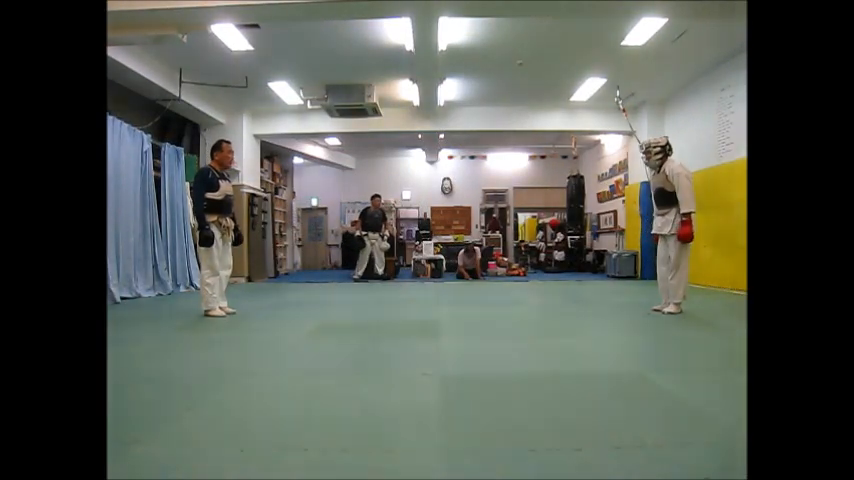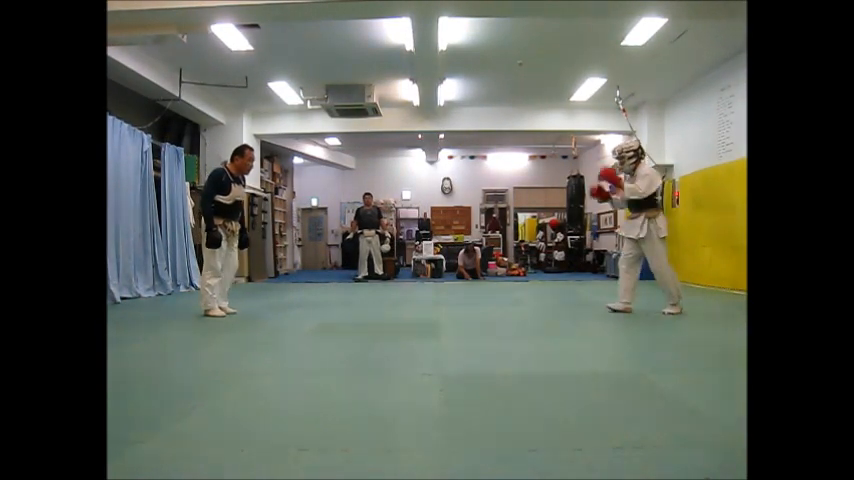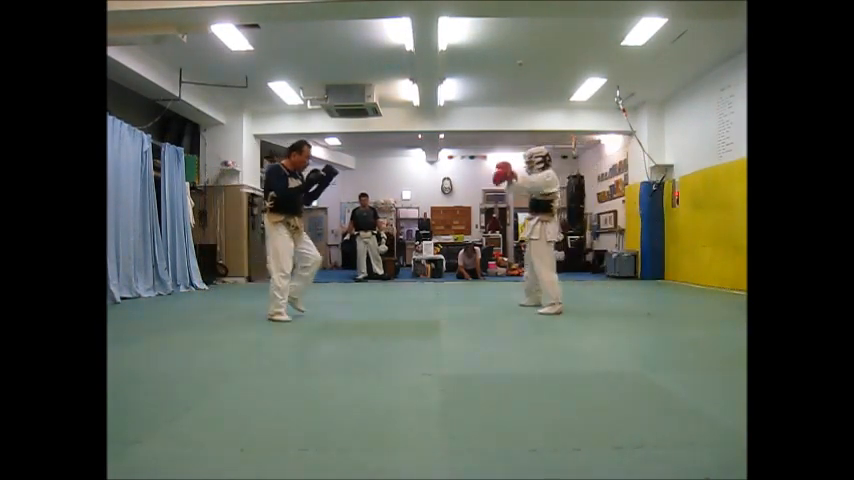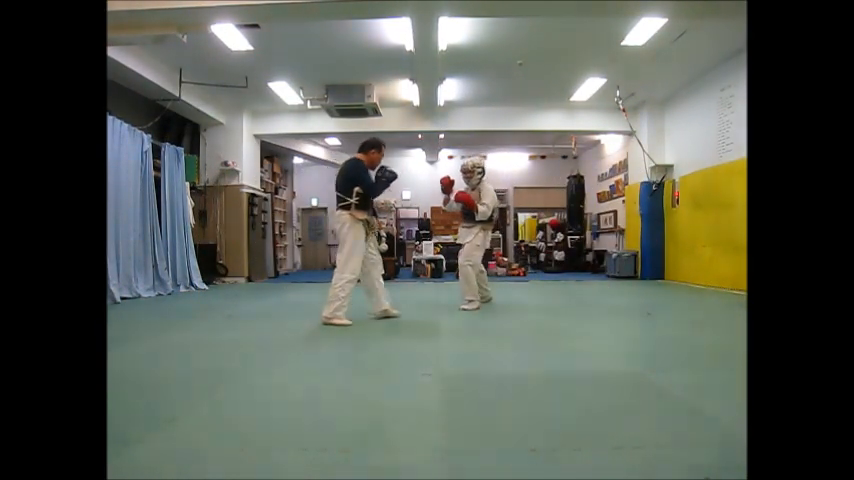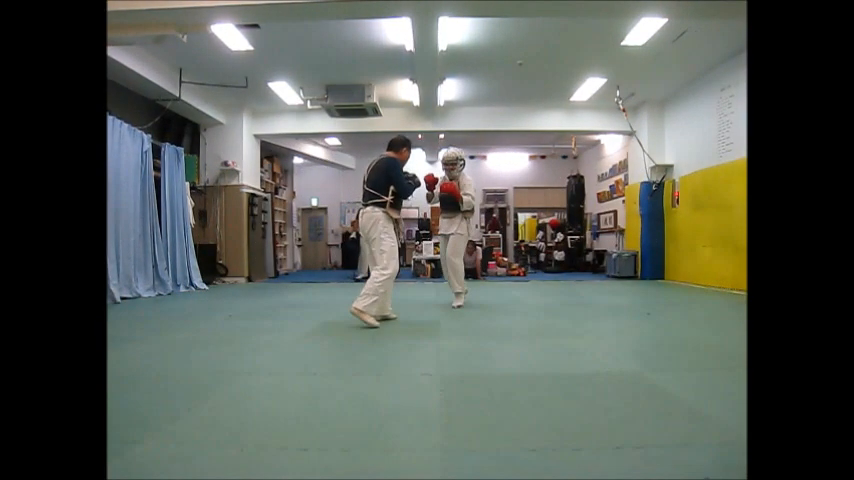
dt=1s
person 1, frame 1
left shoulder: (225, 177)
right shoulder: (204, 174)
right elbow: (198, 203)
left wrist: (235, 227)
right wrist: (203, 228)
left hip: (225, 227)
right hip: (211, 225)
left knee: (224, 267)
right knee: (210, 268)
left ankle: (220, 303)
right ankle: (210, 306)
person 1, frame 2
left shoulder: (241, 179)
right shoulder: (218, 175)
right elbow: (205, 203)
left wrist: (243, 230)
right wrist: (211, 229)
left hip: (231, 227)
right hip: (216, 226)
left knee: (230, 267)
right knee: (213, 268)
left ankle: (221, 303)
right ankle: (210, 306)
person 1, frame 3
left shoulder: (297, 174)
right shoulder: (275, 171)
left elbow: (307, 200)
right elbow: (284, 195)
left wrist: (323, 183)
right wrist: (307, 184)
left hip: (295, 225)
right hip: (278, 224)
left knee: (313, 259)
right knee: (281, 269)
left ankle: (293, 295)
right ankle: (276, 311)
person 1, frame 4
left shoulder: (356, 166)
right shoulder: (356, 165)
right elbow: (371, 191)
left wrist: (380, 179)
right wrist: (386, 180)
left hip: (359, 222)
right hip: (351, 221)
left knee: (373, 265)
right knee: (348, 270)
left ankle: (382, 307)
right ankle: (332, 314)
person 1, frame 5
left shoulder: (377, 163)
right shoulder: (392, 163)
right elbow: (403, 193)
left wrist: (405, 181)
right wrist: (413, 183)
left hip: (371, 215)
right hip: (379, 217)
left knee: (383, 265)
right knee: (387, 267)
left ankle: (381, 310)
right ankle: (363, 307)
person 2, frame 1
left shoulder: (675, 169)
right shoulder: (655, 173)
left elbow: (686, 198)
left wrist: (686, 223)
right wrist: (657, 226)
left hip: (677, 222)
right hip: (663, 224)
left knee: (676, 264)
right knee: (663, 264)
left ankle: (675, 303)
right ankle: (666, 301)
person 2, frame 2
left shoulder: (647, 173)
right shoulder: (631, 177)
left elbow: (637, 192)
right elbow: (623, 201)
left wrist: (617, 183)
right wrist: (607, 194)
left hip: (650, 225)
right hip: (635, 225)
left knee: (660, 266)
right knee: (626, 264)
left ankle: (675, 303)
right ankle: (625, 302)
person 2, frame 3
left shoulder: (549, 176)
right shoulder: (540, 178)
left elbow: (527, 181)
right elbow: (523, 186)
left wrist: (508, 174)
right wrist: (508, 176)
left hip: (543, 225)
right hip: (538, 225)
left knee: (543, 265)
right knee: (531, 263)
left ankle: (555, 303)
right ankle: (533, 298)
person 2, frame 4
left shoulder: (487, 189)
right shoulder: (466, 190)
left elbow: (485, 212)
right elbow: (450, 207)
left wrist: (471, 203)
right wrist: (447, 193)
left hip: (479, 233)
right hip: (466, 231)
left knee: (465, 263)
right knee: (474, 266)
left ankle: (473, 300)
right ankle: (485, 295)
person 2, frame 5
left shoulder: (465, 180)
right shoulder: (443, 180)
left elbow: (469, 203)
right elbow: (431, 200)
left wrist: (456, 195)
right wrist: (430, 189)
left hip: (460, 223)
right hip: (445, 222)
left knee: (453, 256)
right knee: (445, 258)
left ankle: (459, 293)
right ankle: (459, 289)
